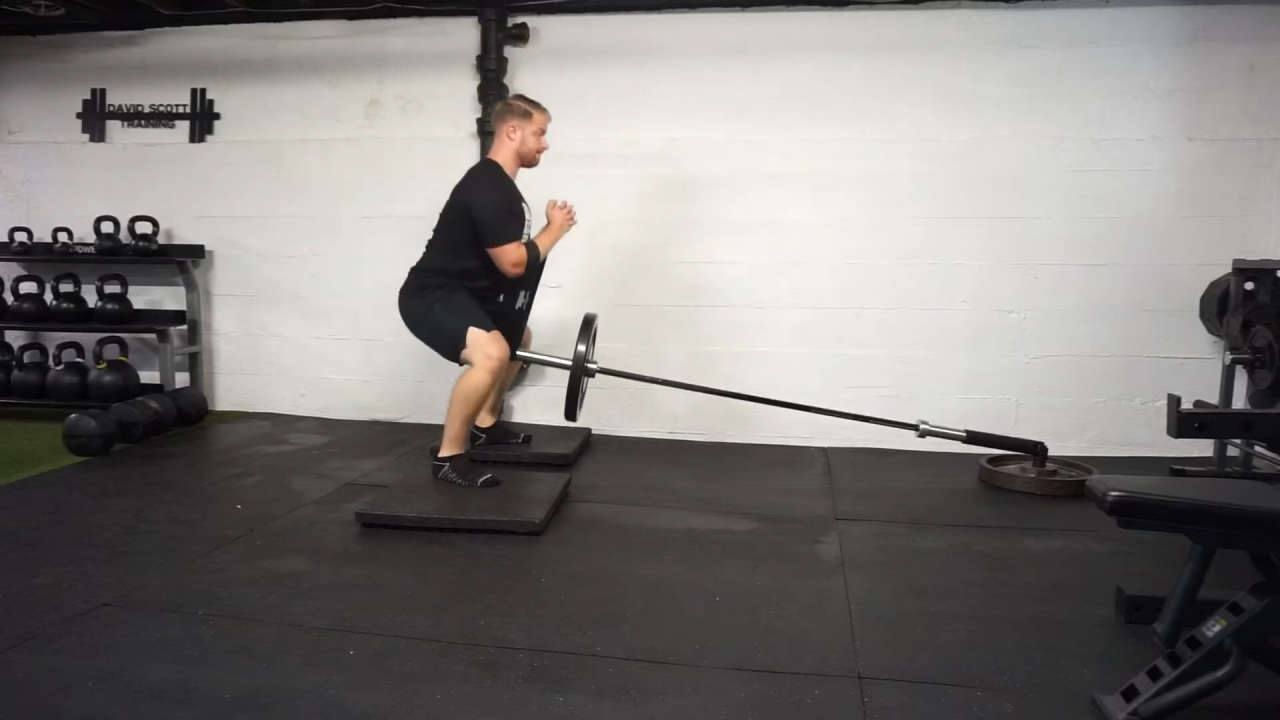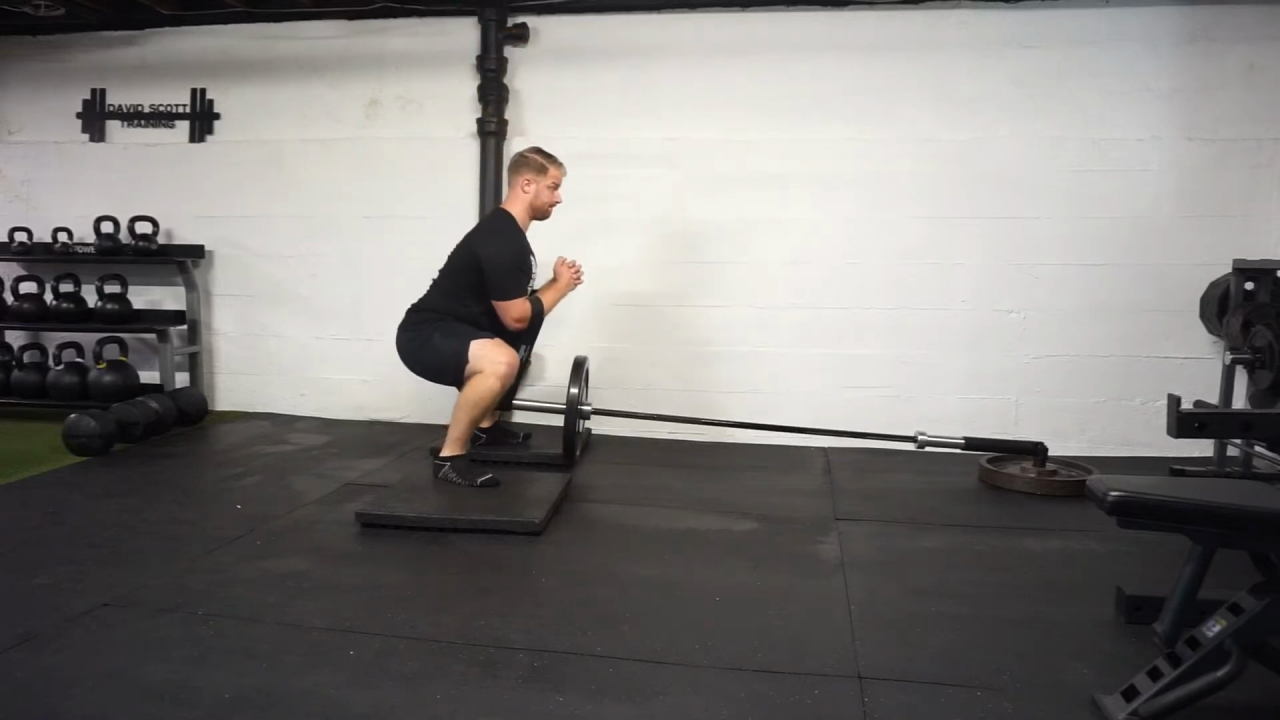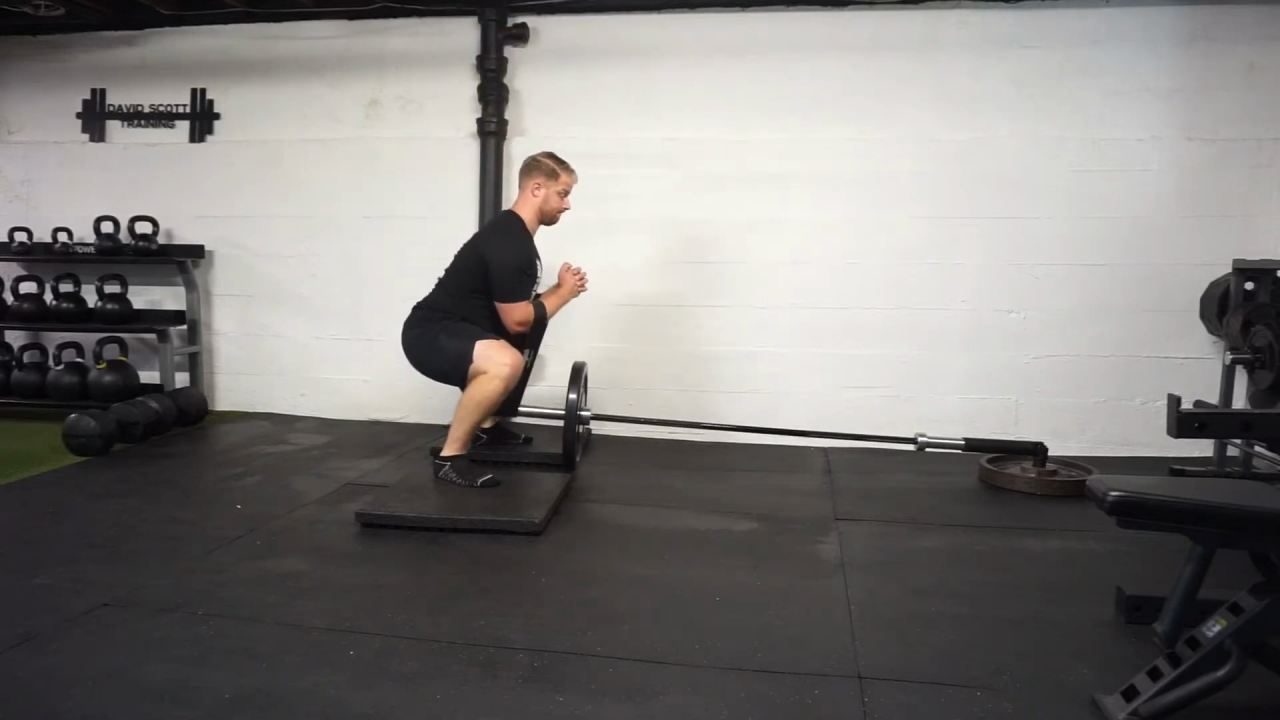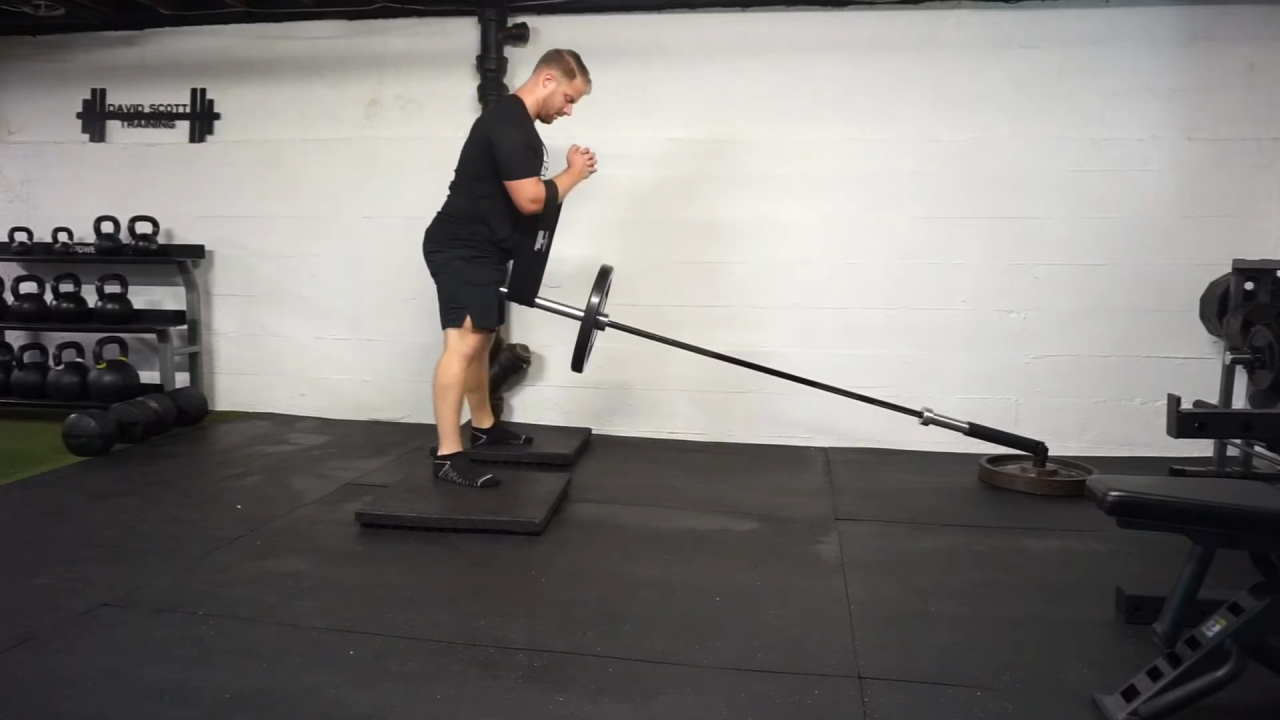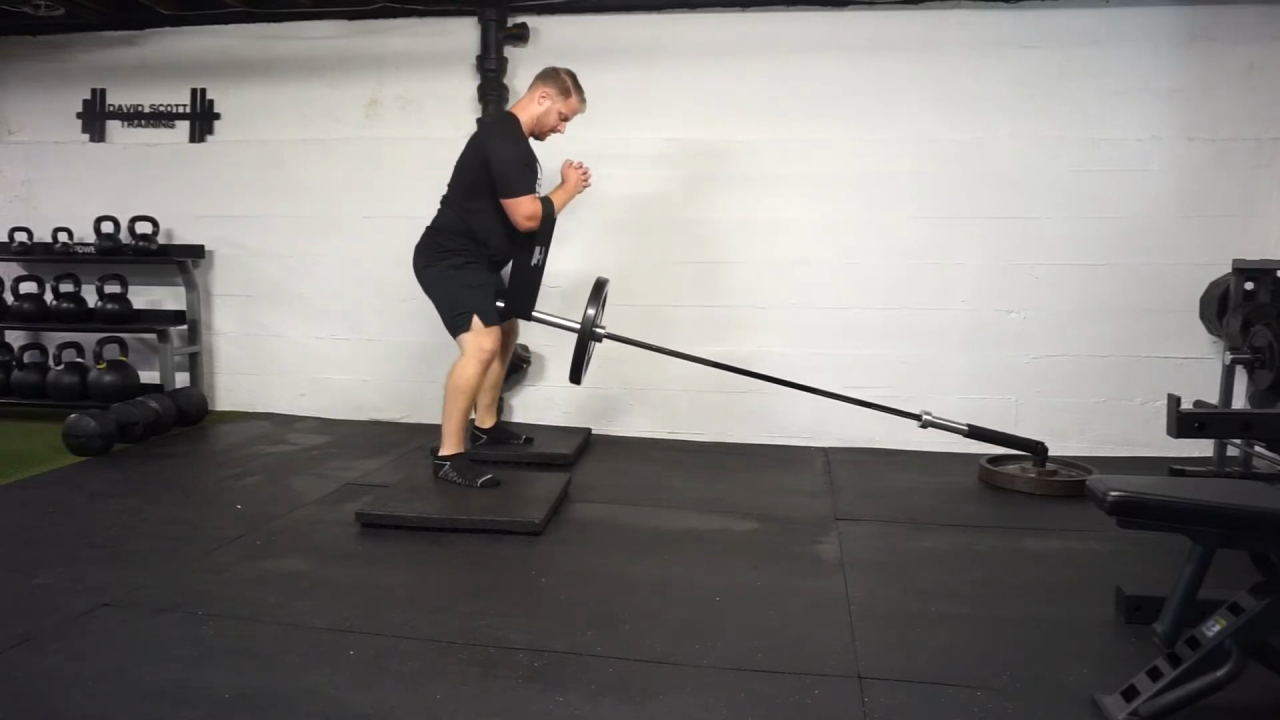
dt=1s
person 1, frame 1
left shoulder: (499, 183)
right shoulder: (488, 189)
left elbow: (511, 258)
right elbow: (514, 263)
right wrist: (556, 228)
left hip: (465, 291)
right hip: (431, 296)
left knee: (517, 339)
right knee: (491, 353)
left ankle: (485, 425)
right ankle: (449, 457)
person 1, frame 2
left shoulder: (508, 232)
right shoulder: (500, 241)
left elbow: (514, 306)
right elbow: (516, 317)
left wrist: (558, 283)
right wrist: (563, 285)
left hip: (451, 328)
right hip: (424, 336)
left knee: (518, 351)
right knee: (502, 362)
left ankle: (485, 427)
right ankle: (450, 458)
person 1, frame 3
left shoulder: (514, 234)
right shoulder: (508, 244)
left elbow: (516, 311)
right elbow: (517, 320)
left wrist: (561, 289)
right wrist: (566, 292)
left hip: (453, 327)
right hip: (430, 335)
left knee: (514, 354)
right knee: (506, 363)
left ankle: (486, 427)
right ankle: (451, 457)
person 1, frame 4
left shoulder: (514, 120)
right shoulder: (509, 123)
left elbow: (524, 197)
right elbow: (531, 199)
right wrist: (575, 172)
left hip: (480, 248)
right hip: (461, 249)
left knee: (481, 341)
right knee: (463, 344)
left ankle: (484, 427)
right ankle: (448, 455)
person 1, frame 5
left shoulder: (508, 136)
right shoulder: (505, 141)
left elbow: (519, 212)
right elbow: (526, 216)
right wrist: (570, 187)
left hip: (475, 257)
right hip: (449, 260)
left knee: (503, 333)
right knee: (482, 345)
left ankle: (486, 425)
right ankle: (449, 455)
